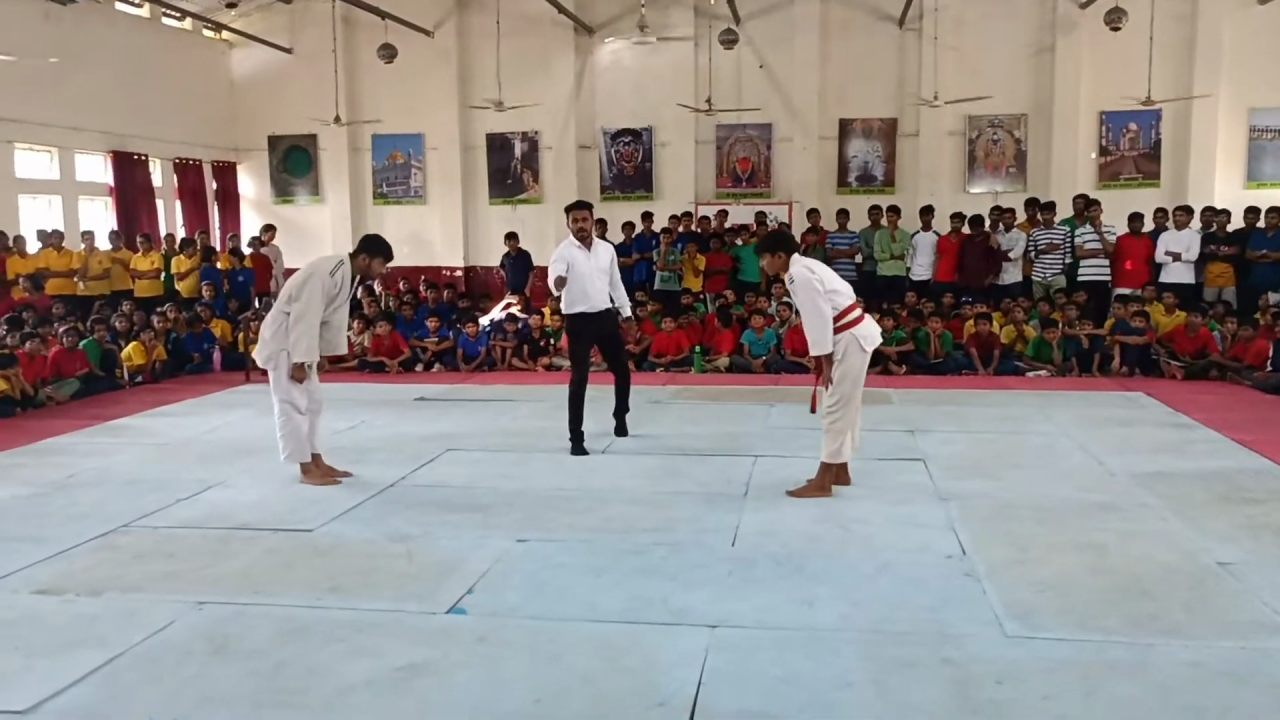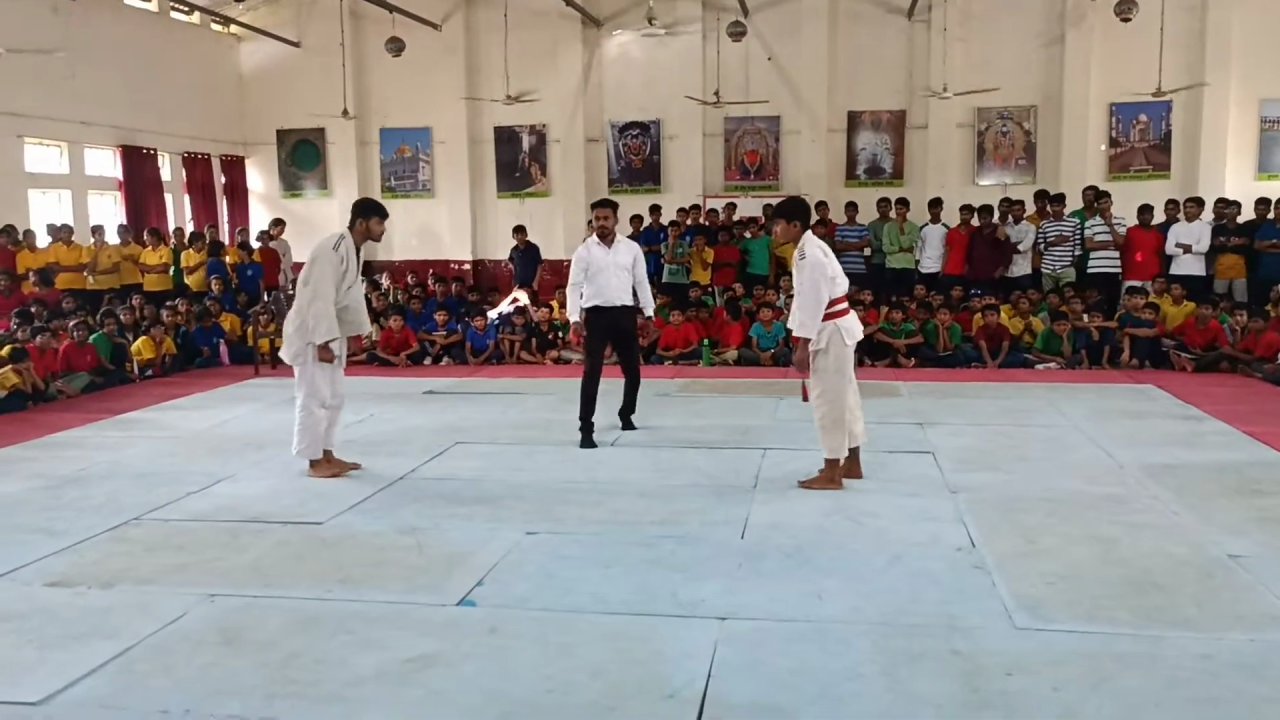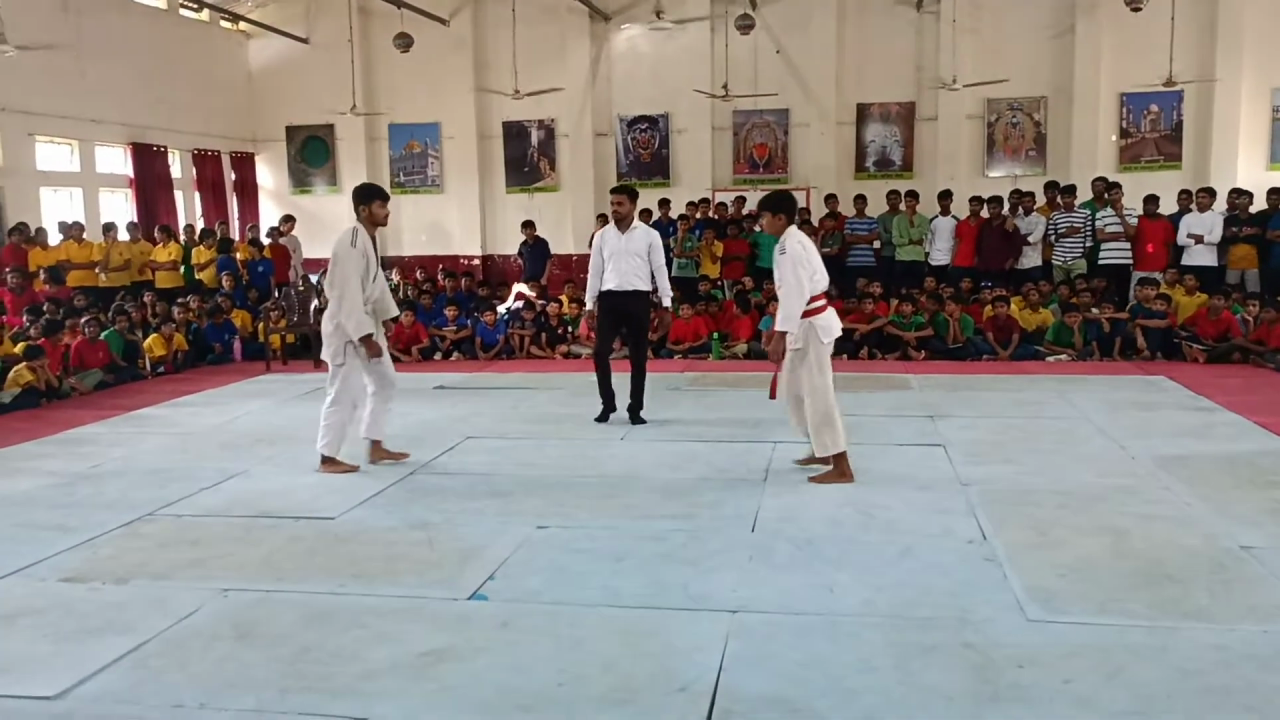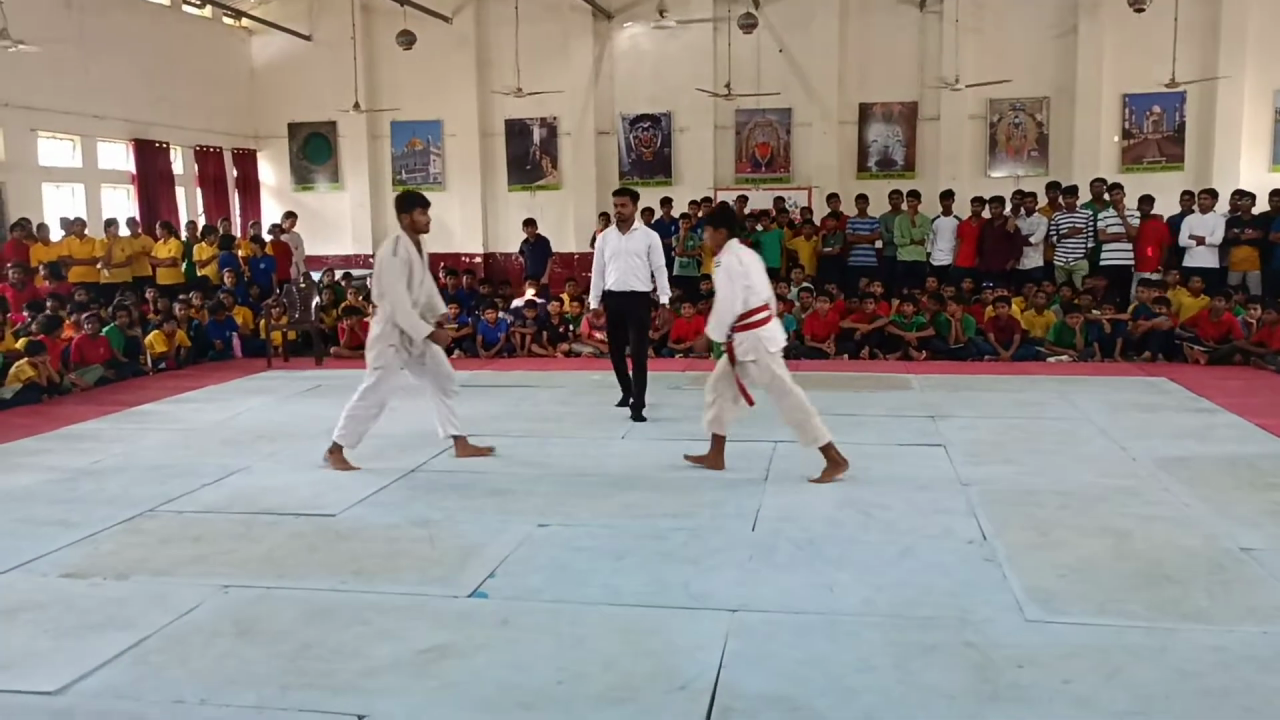
dt=0.3s
person 1, frame 1
left shoulder: (798, 275)
right shoulder: (803, 268)
left elbow: (819, 319)
left wrist: (825, 361)
right wrist: (825, 358)
left hip: (850, 338)
right hip: (850, 334)
left knee: (837, 407)
right knee: (843, 405)
left ankle: (823, 481)
right ankle: (840, 471)
person 1, frame 2
left shoulder: (810, 252)
right shoulder: (808, 248)
left elbow: (813, 302)
right elbow: (804, 297)
left wrist: (802, 345)
right wrist: (798, 338)
left hip: (832, 330)
right hip: (834, 327)
left knee: (828, 398)
right knee: (842, 395)
left ankle: (831, 473)
right ankle: (851, 464)
person 1, frame 3
left shoulder: (790, 247)
right shoulder: (795, 241)
left elbow: (795, 295)
left wrist: (779, 337)
right wrist: (778, 330)
left hip: (810, 326)
right hip: (812, 322)
left knee: (818, 395)
right knee: (793, 389)
left ankle: (841, 467)
right ankle: (822, 451)
person 1, frame 4
left shoulder: (727, 260)
right shoulder: (746, 254)
left elbow: (729, 306)
left wrist: (710, 336)
left hip: (754, 337)
right hip: (760, 332)
left knee: (787, 397)
right knee: (719, 387)
left ankle: (833, 459)
right ankle: (715, 456)
person 2, frame 1
left shoulder: (348, 275)
right shoulder: (326, 273)
left elbow: (336, 317)
right elbow: (305, 319)
left wrist: (322, 354)
right wrist: (300, 362)
left hip: (302, 335)
right hip: (283, 334)
left knee: (312, 402)
right knee: (292, 404)
left ankle: (316, 462)
right ankle: (307, 469)
person 2, frame 2
left shoulder: (354, 250)
right shoulder: (332, 249)
left elbow: (353, 295)
right elbow: (319, 299)
left wrist: (354, 333)
right wrist: (325, 343)
left hip: (331, 329)
right hip: (310, 330)
left knee: (333, 397)
right knee: (314, 397)
left ankle: (327, 455)
right ankle: (315, 462)
person 2, frame 3
left shoulder: (369, 240)
right shoulder: (350, 245)
right elbow: (347, 296)
left wrist: (386, 318)
right wrist: (366, 338)
left hip: (366, 323)
right hip: (346, 328)
left knee: (384, 383)
right knee: (343, 394)
left ankle: (376, 447)
right ankle: (328, 458)
person 2, frame 4
left shoulder: (417, 246)
right shoulder: (392, 253)
right elbow: (397, 306)
left wrist: (439, 314)
right wrist: (432, 333)
left hip: (419, 330)
right hip: (393, 333)
left knee: (444, 382)
right knee: (374, 393)
left ankle: (460, 444)
right ankle: (335, 451)
person 3, frame 1
left shoulder: (607, 249)
right shoulder: (563, 252)
left elbow: (615, 283)
right elbow: (554, 281)
left wrist: (627, 314)
right wrist: (558, 283)
left hip: (605, 316)
right hip: (578, 320)
left knee: (622, 370)
right knee: (579, 379)
left ankle: (620, 415)
right ankle: (576, 438)
person 3, frame 2
left shoulder: (632, 248)
right shoulder: (584, 250)
left elbow: (641, 282)
right elbow: (574, 286)
left wrist: (649, 313)
right wrist: (575, 318)
left hip: (625, 313)
right hip: (596, 315)
left knee: (632, 369)
right knee: (591, 371)
left ankle: (626, 414)
right ankle: (586, 429)
person 3, frame 3
left shoulder: (650, 235)
right shoulder: (602, 236)
left elbow: (660, 270)
right elbow: (594, 272)
left wrist: (666, 303)
right wrist: (590, 304)
left hip: (638, 299)
right hip: (609, 299)
left knee: (638, 358)
right knee: (600, 353)
left ankle: (635, 409)
right ankle: (608, 403)
person 3, frame 4
left shoulder: (649, 236)
right shoulder: (604, 237)
left elbow: (659, 270)
right elbow: (598, 272)
left wrist: (663, 303)
right wrist: (594, 304)
left hip: (638, 298)
right hip: (613, 299)
left knee: (638, 354)
right knee: (615, 351)
left ankle: (638, 405)
right ankle: (626, 392)
